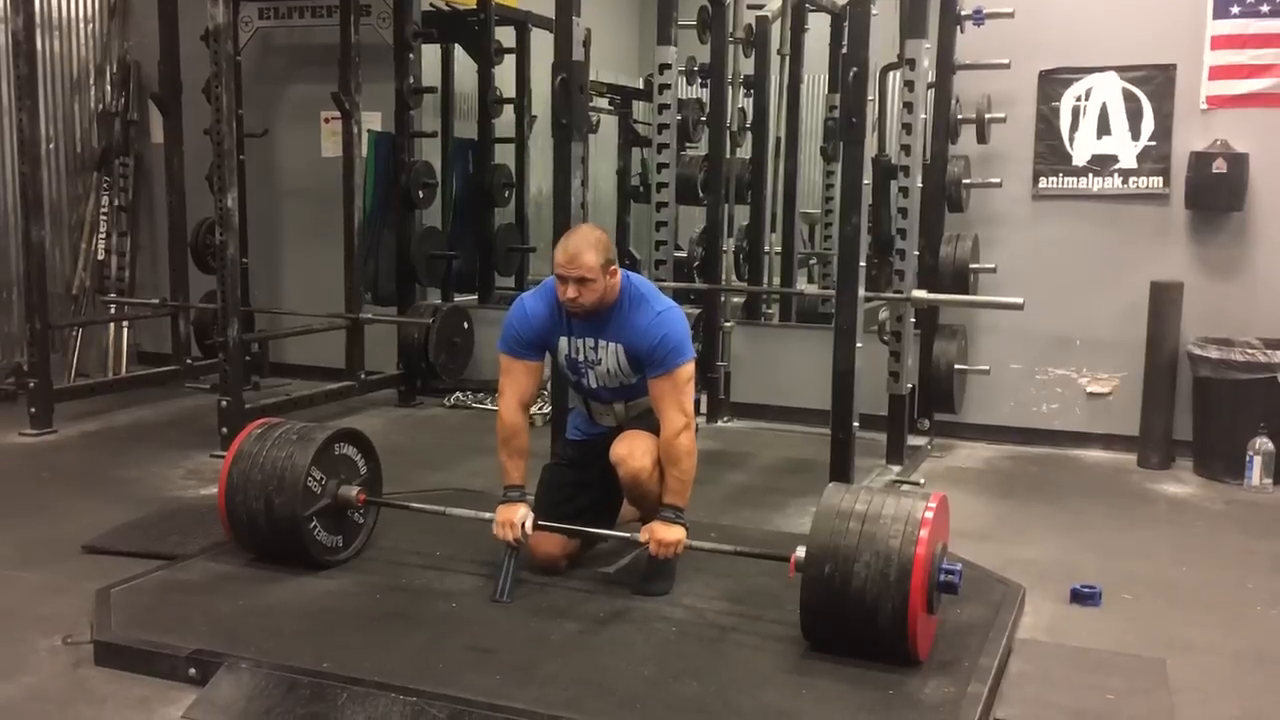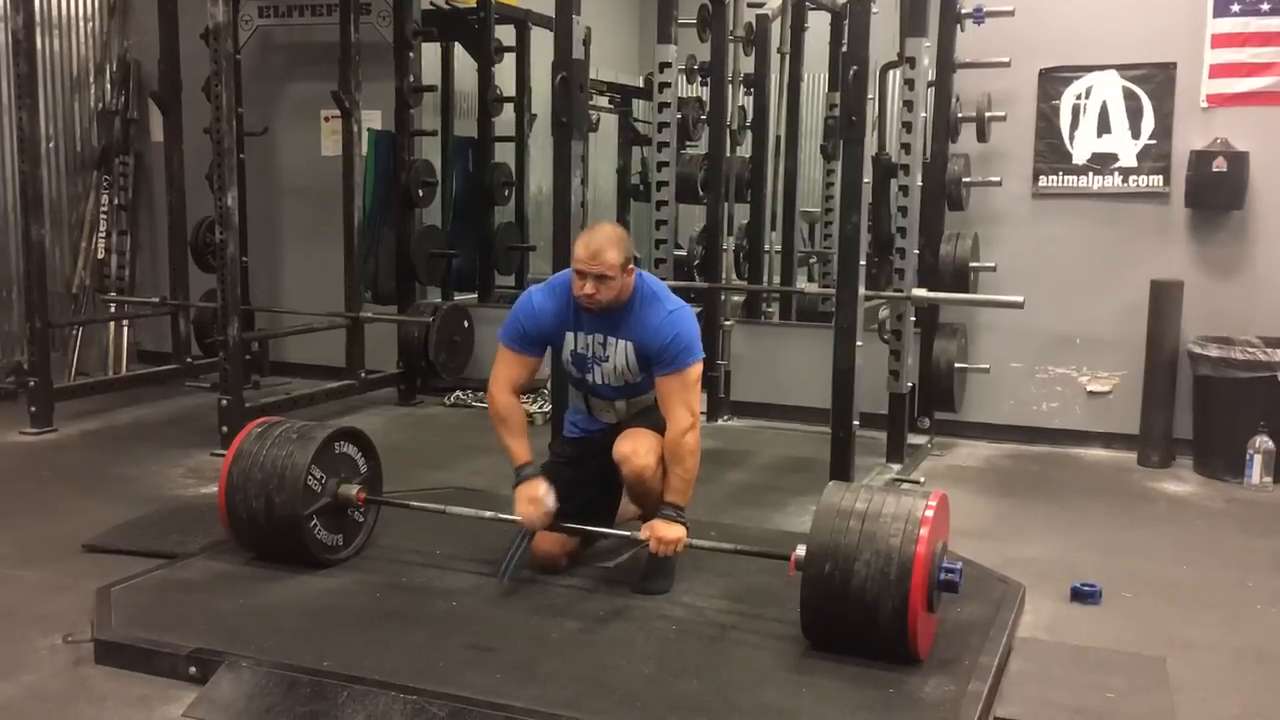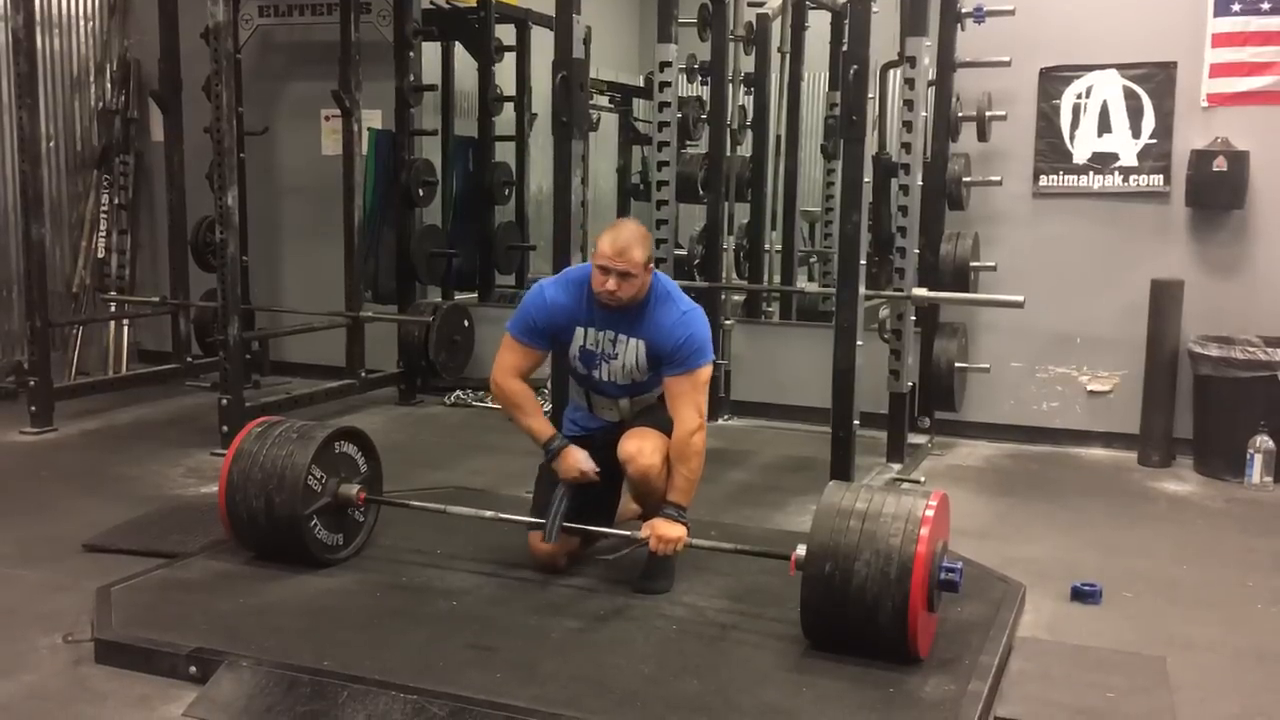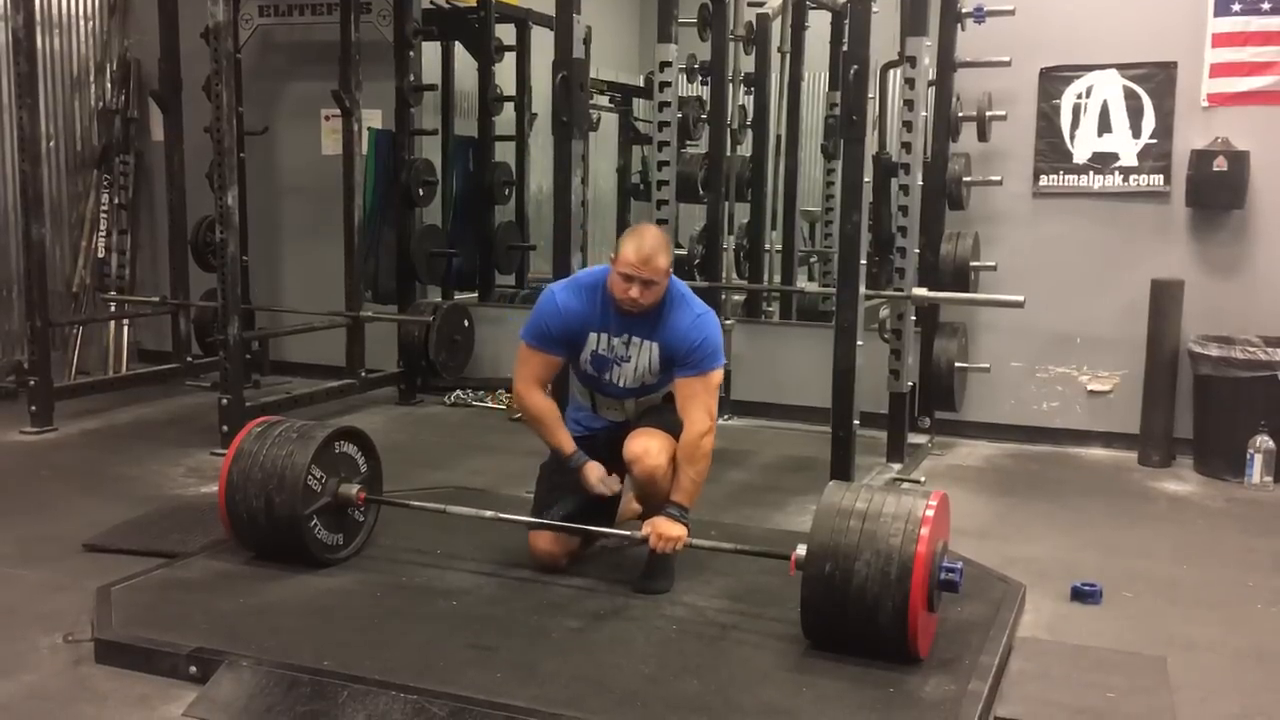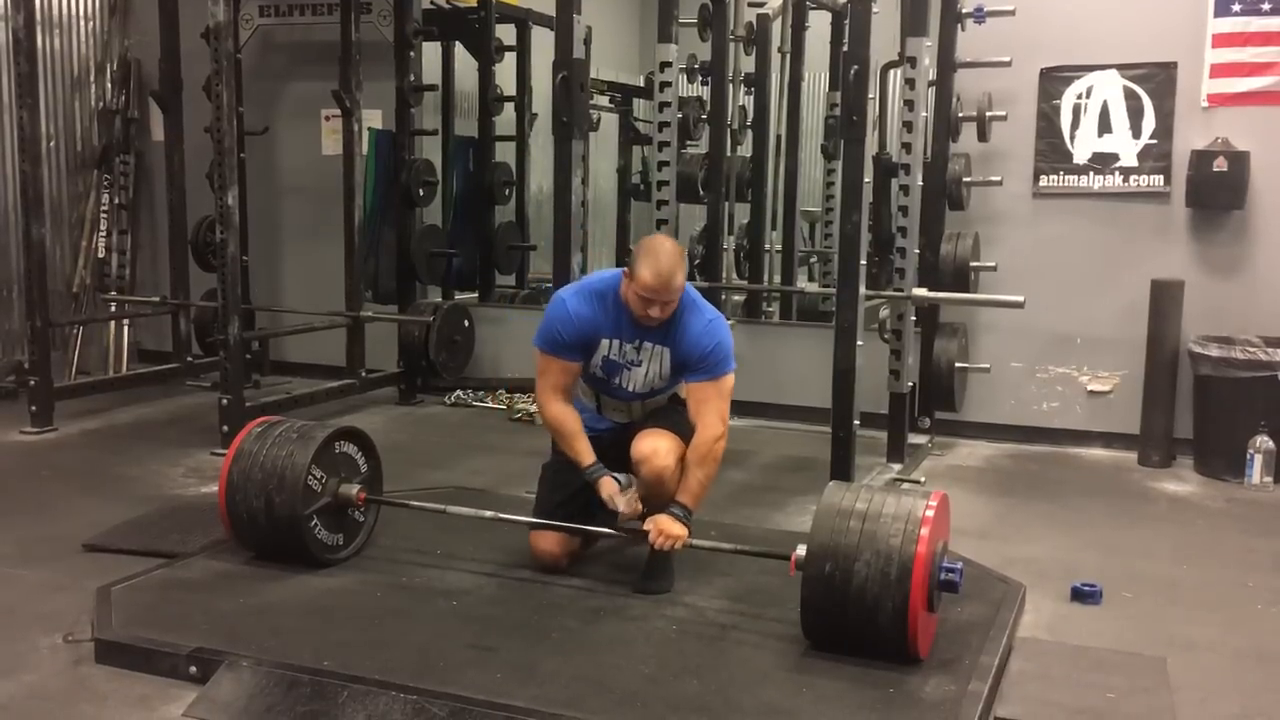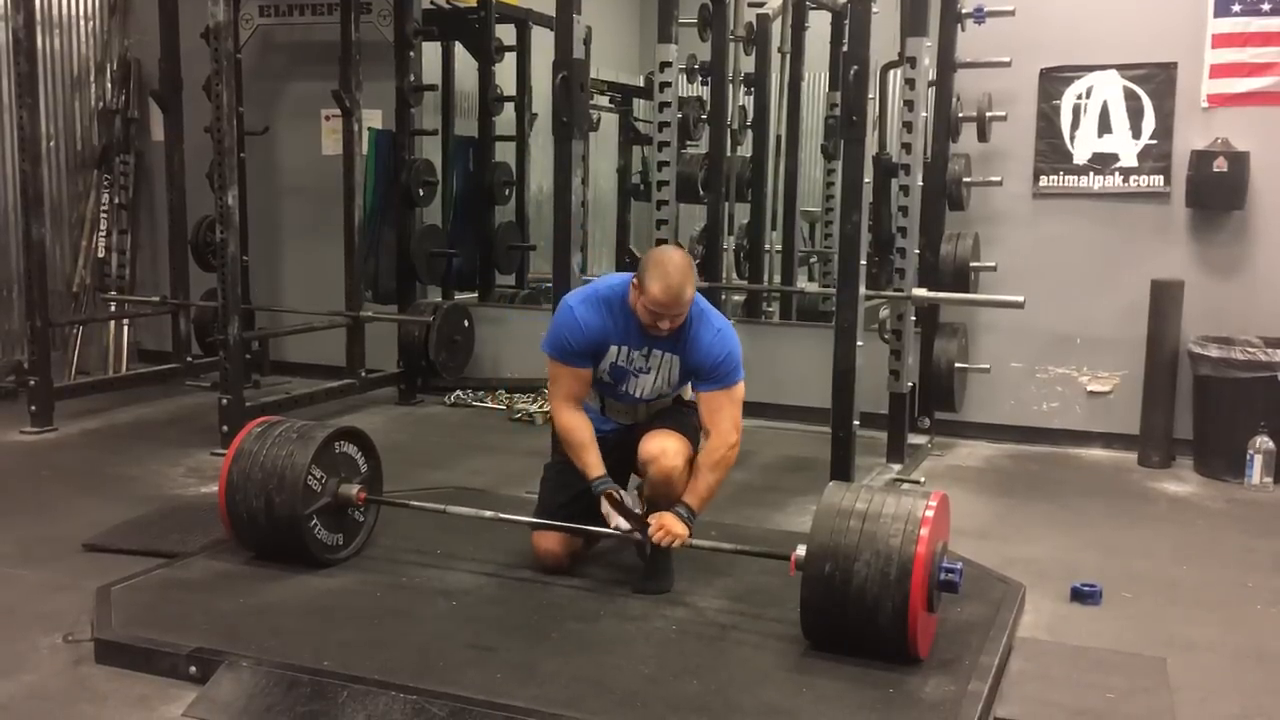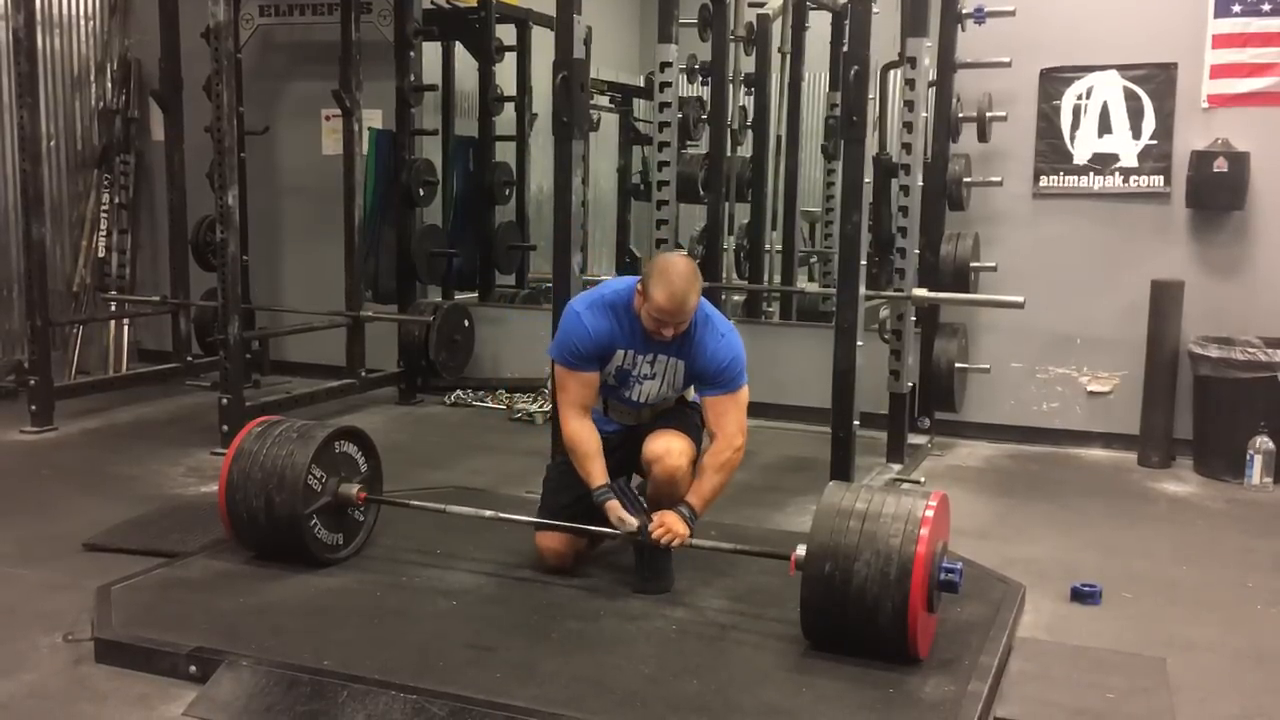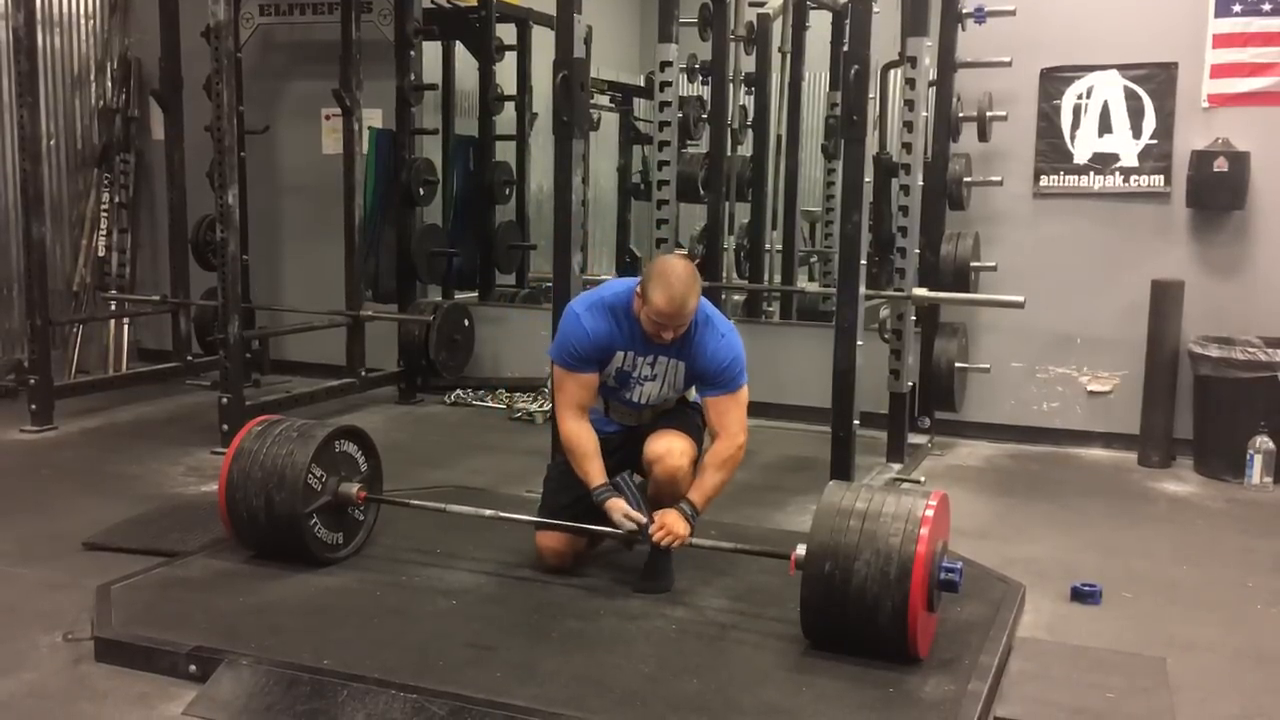
dt=0.2s
person 1, frame 1
left shoulder: (658, 320)
right shoulder: (531, 311)
left elbow: (678, 422)
right elbow: (512, 405)
left wrist: (671, 514)
right wrist: (514, 495)
left hip: (652, 417)
right hip: (589, 427)
left knee: (631, 461)
right knee: (547, 554)
left ankle: (661, 544)
right ankle: (615, 511)
person 1, frame 2
left shoulder: (669, 319)
right shoulder: (540, 304)
left elbow: (683, 421)
right elbow: (502, 391)
left wrist: (672, 513)
right wrist: (526, 474)
left hip: (653, 413)
right hip: (588, 423)
left knee: (635, 458)
right knee: (546, 553)
left ankle: (659, 543)
right ankle: (620, 509)
person 1, frame 3
left shoulder: (682, 320)
right shoulder: (551, 297)
left elbow: (690, 422)
right elbow: (505, 378)
left wrist: (674, 512)
right wrist: (556, 448)
left hip: (655, 412)
right hip: (588, 421)
left knee: (641, 458)
right knee: (548, 552)
right ankle: (615, 509)
person 1, frame 4
left shoulder: (695, 323)
right shoulder: (563, 301)
left elbow: (699, 424)
right elbow: (529, 389)
left wrist: (676, 511)
right wrist: (577, 461)
left hip: (658, 411)
right hip: (589, 420)
left knee: (647, 458)
right knee: (548, 552)
left ankle: (659, 542)
right ankle: (617, 508)
person 1, frame 5
left shoulder: (706, 328)
right shoulder: (573, 306)
left elbow: (711, 429)
right elbow: (553, 398)
left wrist: (680, 511)
right wrist: (596, 473)
left hip: (660, 413)
right hip: (592, 420)
left knee: (655, 458)
right knee: (549, 552)
left ankle: (659, 543)
right ankle: (619, 511)
person 1, frame 6
left shoulder: (714, 336)
right shoulder: (580, 312)
left elbow: (725, 436)
right elbow: (567, 408)
left wrist: (684, 511)
right wrist: (602, 487)
left hip: (663, 415)
right hip: (596, 422)
left knee: (664, 459)
right knee: (550, 553)
left ankle: (658, 544)
right ankle: (618, 514)
person 1, frame 7
left shoulder: (718, 340)
right shoulder: (586, 316)
left elbow: (730, 440)
right elbow: (575, 416)
left wrist: (686, 511)
right wrist: (604, 497)
left hip: (667, 416)
right hip: (601, 422)
left knee: (668, 459)
right knee: (554, 552)
left ankle: (658, 546)
person 1, frame 8
left shoulder: (718, 340)
right shoulder: (586, 317)
left elbow: (730, 438)
right elbow: (572, 417)
left wrist: (687, 509)
right wrist: (606, 495)
left hip: (668, 417)
right hip: (601, 422)
left knee: (669, 459)
right knee: (553, 552)
left ankle: (661, 545)
right ankle: (609, 520)
